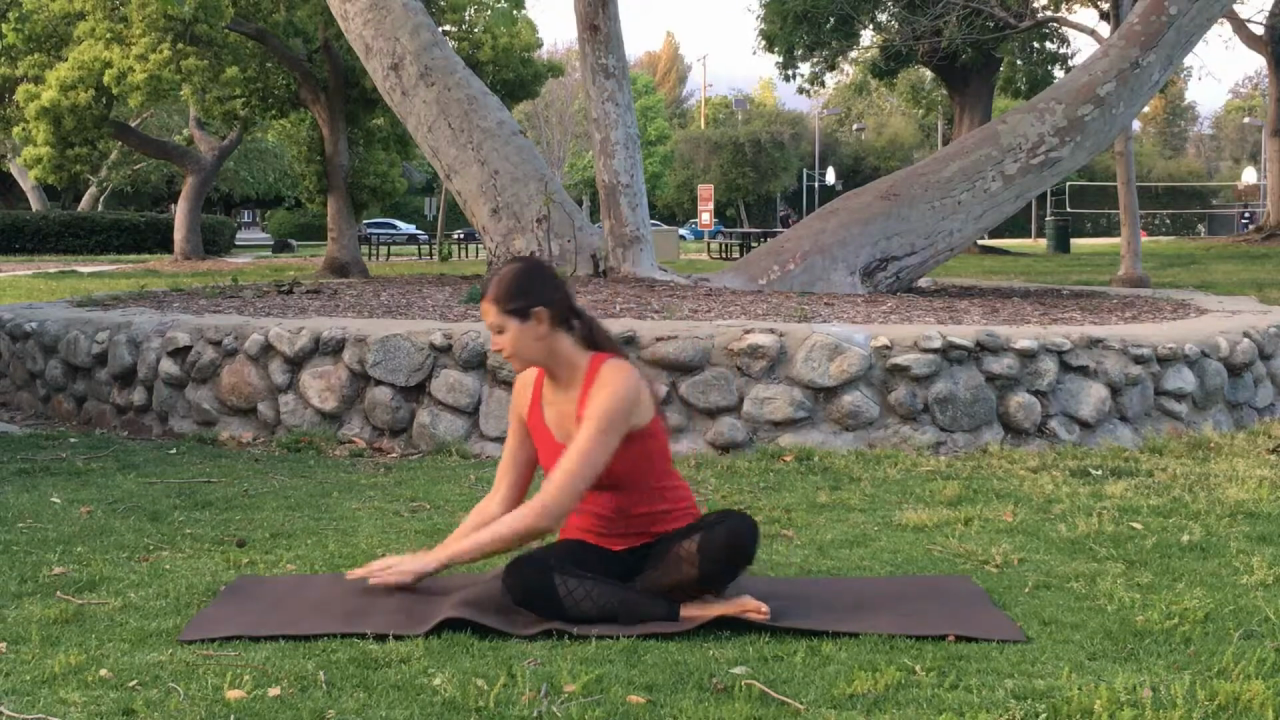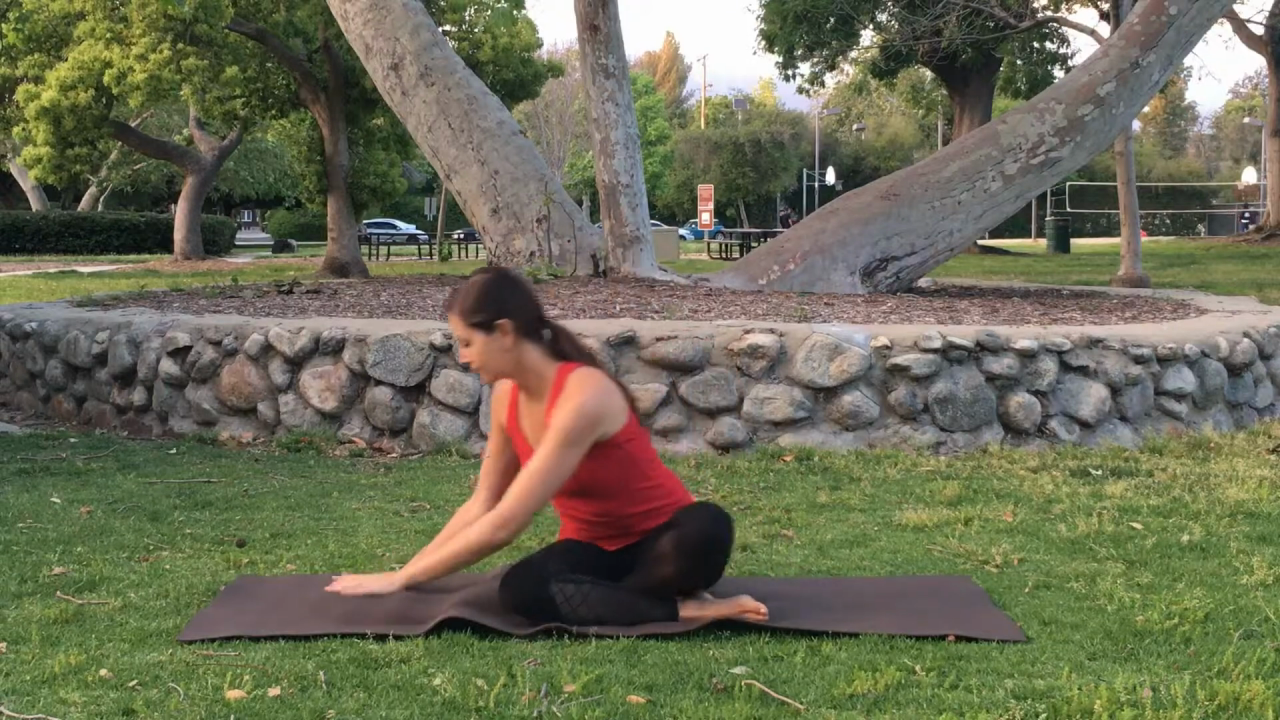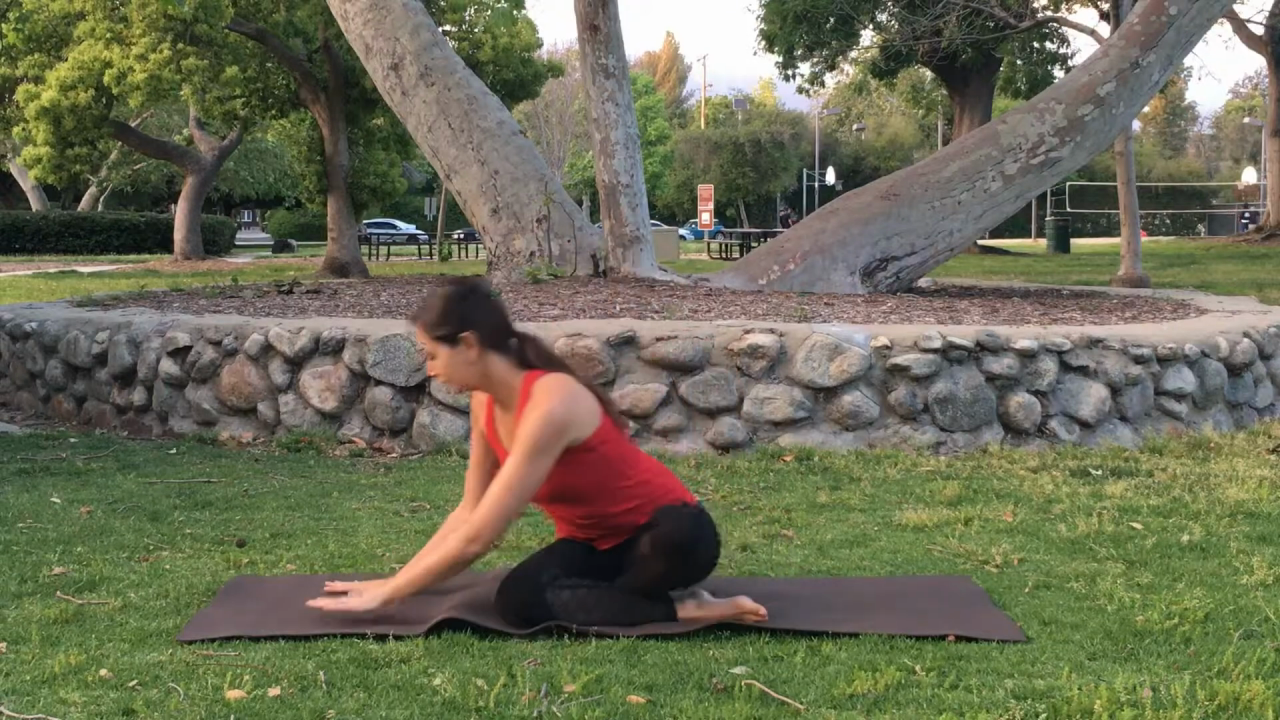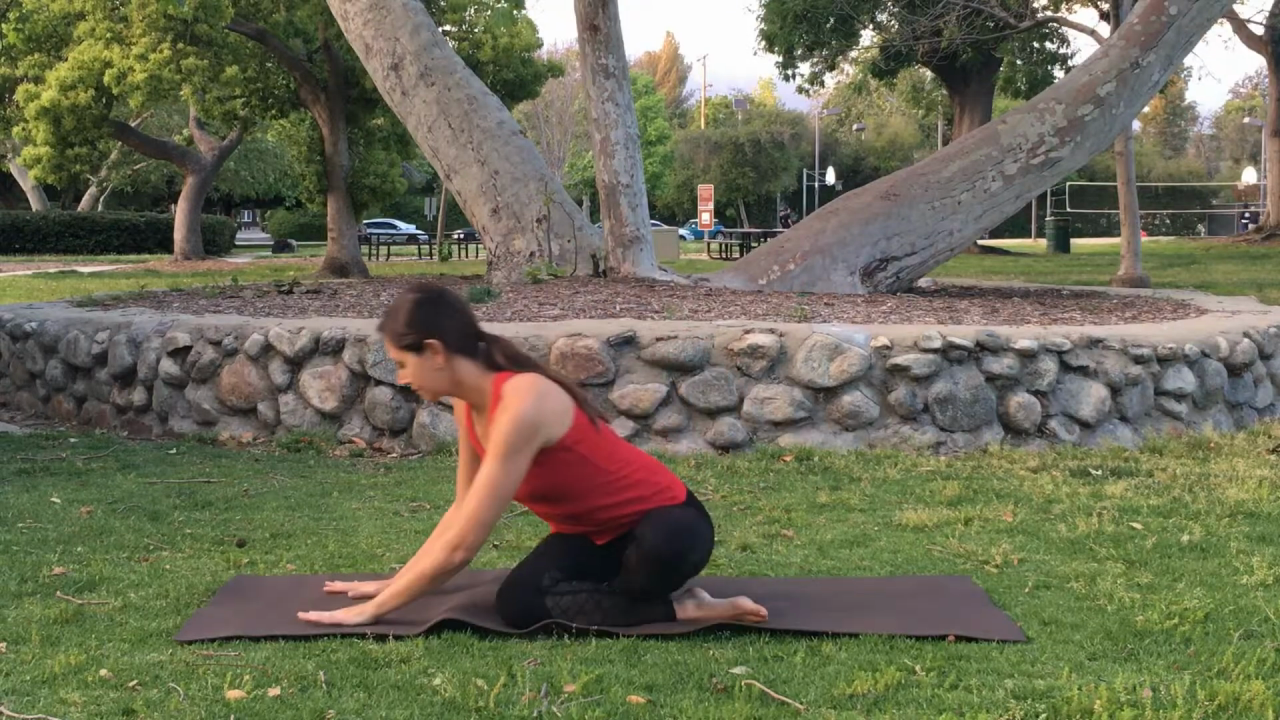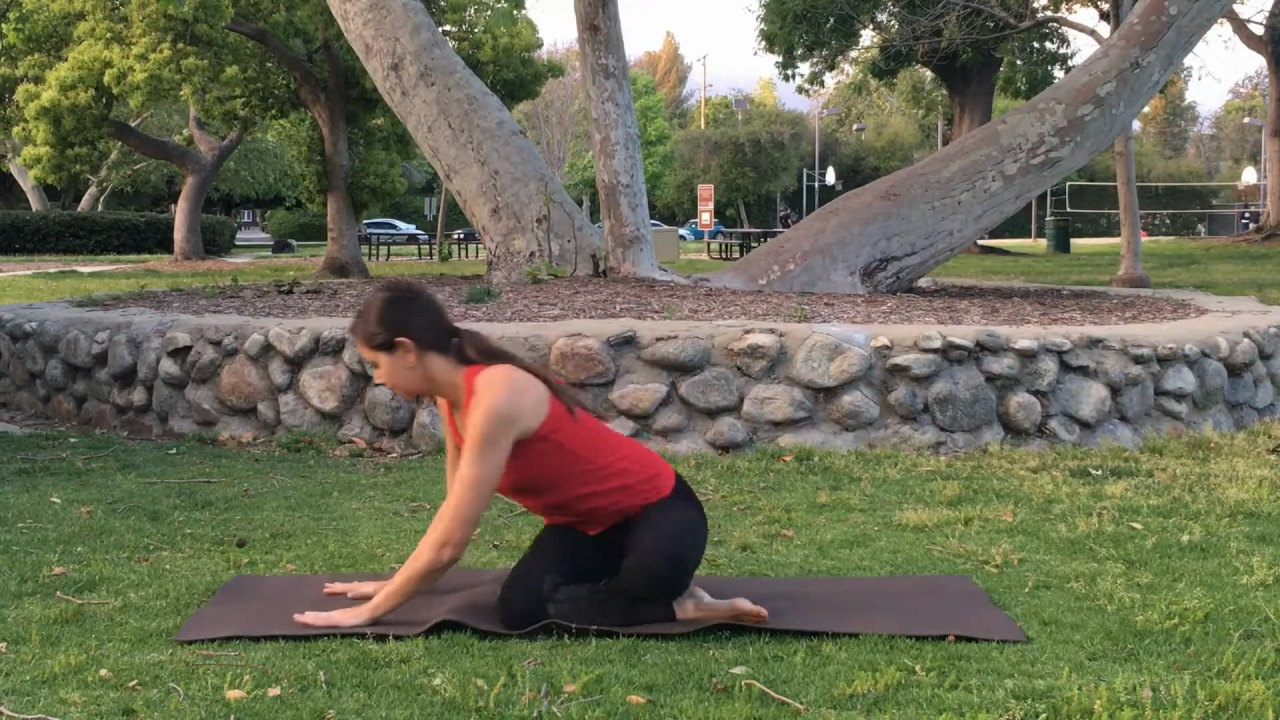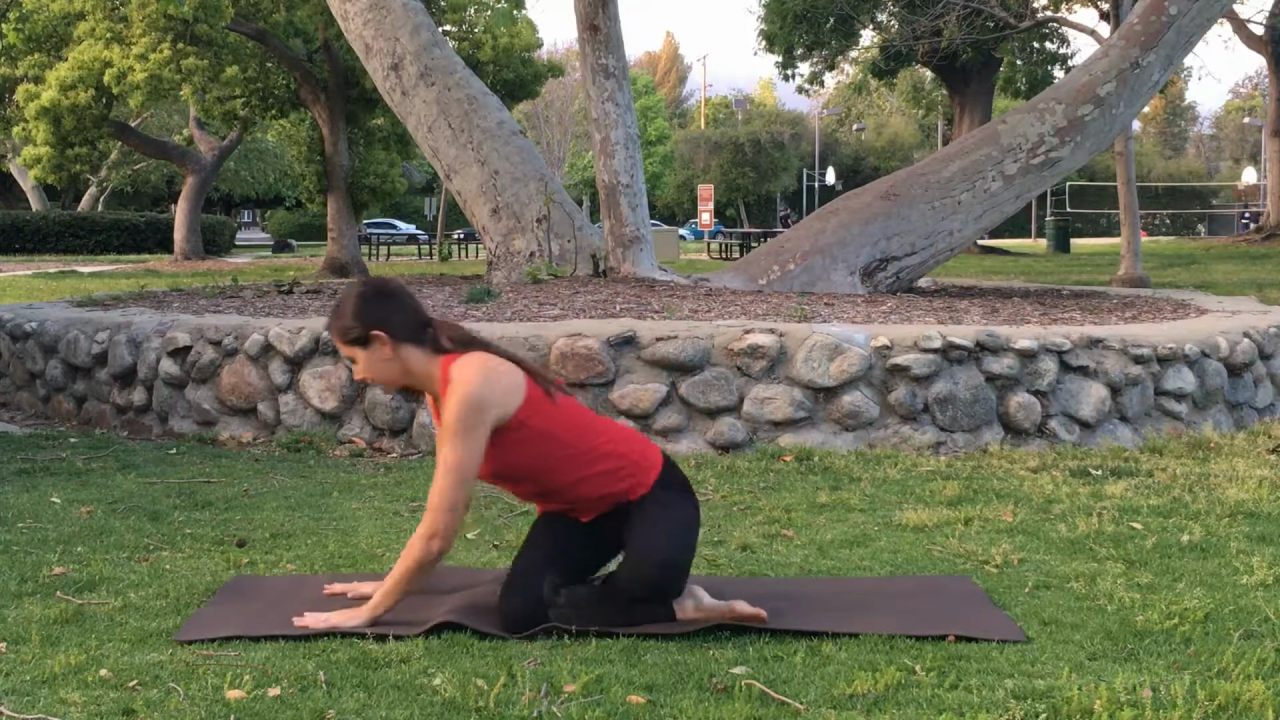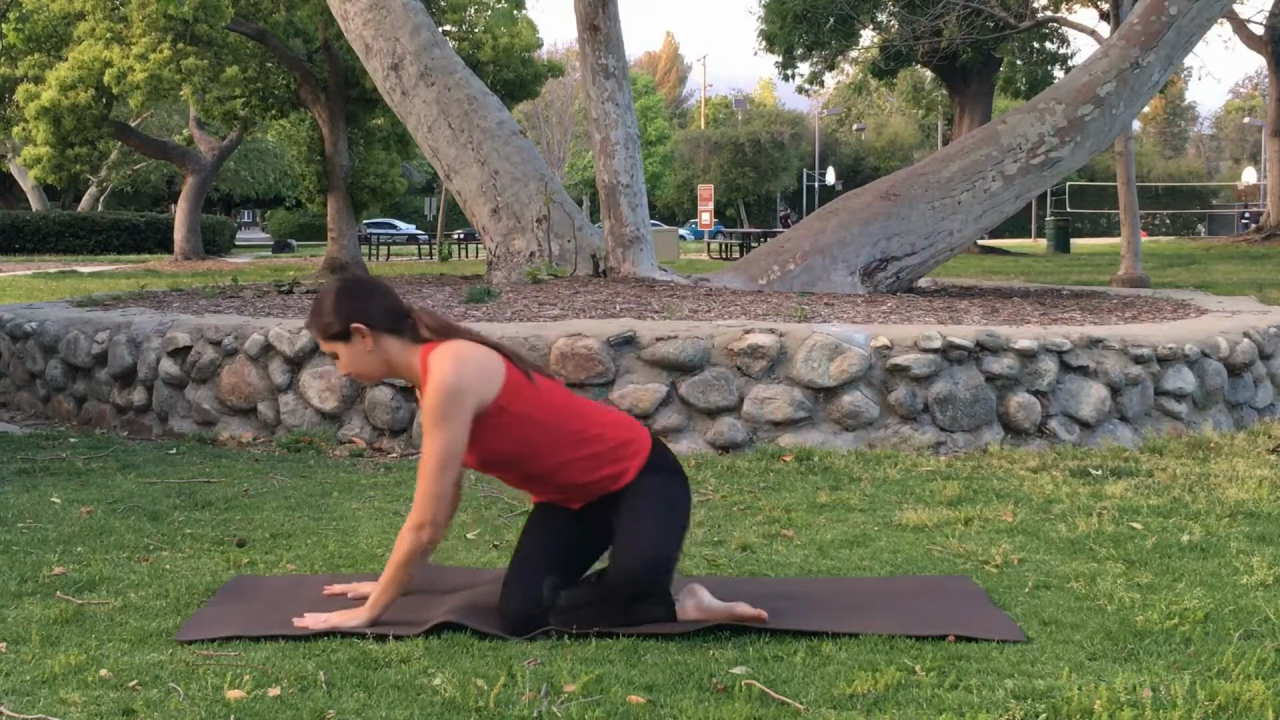
dt=0.1s
person 1, frame 1
left shoulder: (616, 386)
right shoulder: (528, 387)
left elbow: (546, 514)
right elbow: (503, 499)
left wrist: (434, 559)
right wrist: (428, 561)
left hip: (666, 542)
right hip: (596, 547)
left knee: (736, 534)
right knee: (523, 580)
left ankle: (606, 598)
right ankle: (684, 609)
person 1, frame 2
left shoulder: (585, 396)
right shoulder: (506, 395)
left elbow: (503, 527)
right elbow: (483, 505)
left wrist: (401, 578)
right wrist: (409, 571)
left hip: (660, 540)
right hip: (591, 547)
left knee: (707, 528)
right knee: (520, 589)
left ankle: (599, 601)
right ankle: (680, 609)
person 1, frame 3
left shoulder: (552, 403)
right shoulder: (488, 401)
left elbow: (478, 538)
right elbow: (470, 510)
left wrist: (383, 595)
right wrist: (400, 579)
left hip: (662, 529)
right hip: (593, 539)
left knee: (680, 535)
right knee: (518, 599)
right ankle: (677, 609)
person 1, frame 4
left shoulder: (524, 404)
right shoulder: (468, 404)
left elbow: (461, 546)
right elbow: (462, 513)
left wrist: (374, 609)
right wrist: (395, 582)
left hip: (657, 524)
right hip: (588, 534)
left knee: (663, 545)
right knee: (517, 603)
left ankle: (610, 599)
right ankle: (676, 609)
person 1, frame 5
left shoulder: (496, 396)
right shoulder: (454, 396)
left elbow: (449, 542)
right elbow: (453, 516)
left wrist: (372, 610)
right wrist: (395, 584)
left hip: (654, 504)
right hip: (584, 520)
left knee: (656, 571)
right knee: (519, 608)
right ankle: (676, 608)
person 1, frame 6
left shoulder: (470, 385)
right shoulder: (442, 385)
left elbow: (438, 534)
right elbow: (445, 513)
left wrist: (370, 611)
right wrist: (392, 584)
left hip: (645, 492)
right hip: (576, 510)
left knee: (651, 577)
right knee: (519, 612)
right ankle: (676, 608)
person 1, frame 7
left shoulder: (449, 373)
right shoulder: (432, 371)
left elbow: (426, 521)
right elbow: (443, 503)
left wrist: (371, 609)
right wrist: (388, 584)
left hip: (638, 473)
right hip: (570, 494)
left knee: (634, 581)
right knee: (520, 616)
right ankle: (679, 608)
